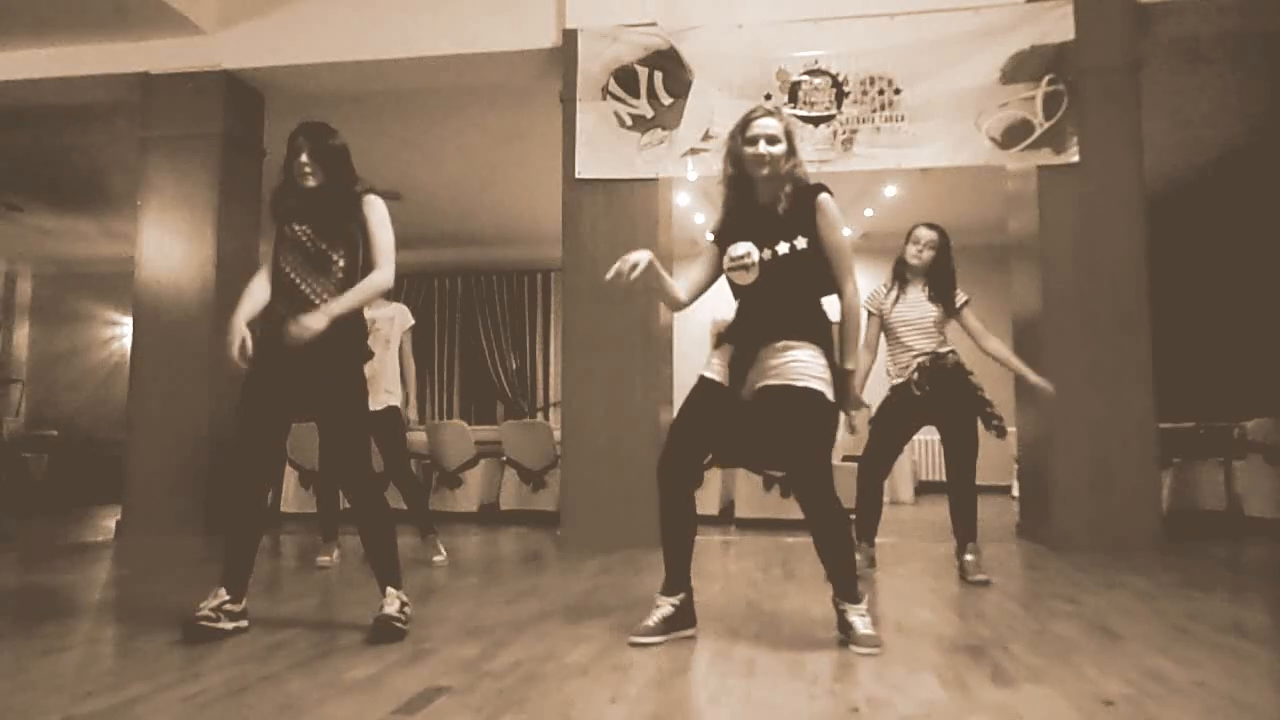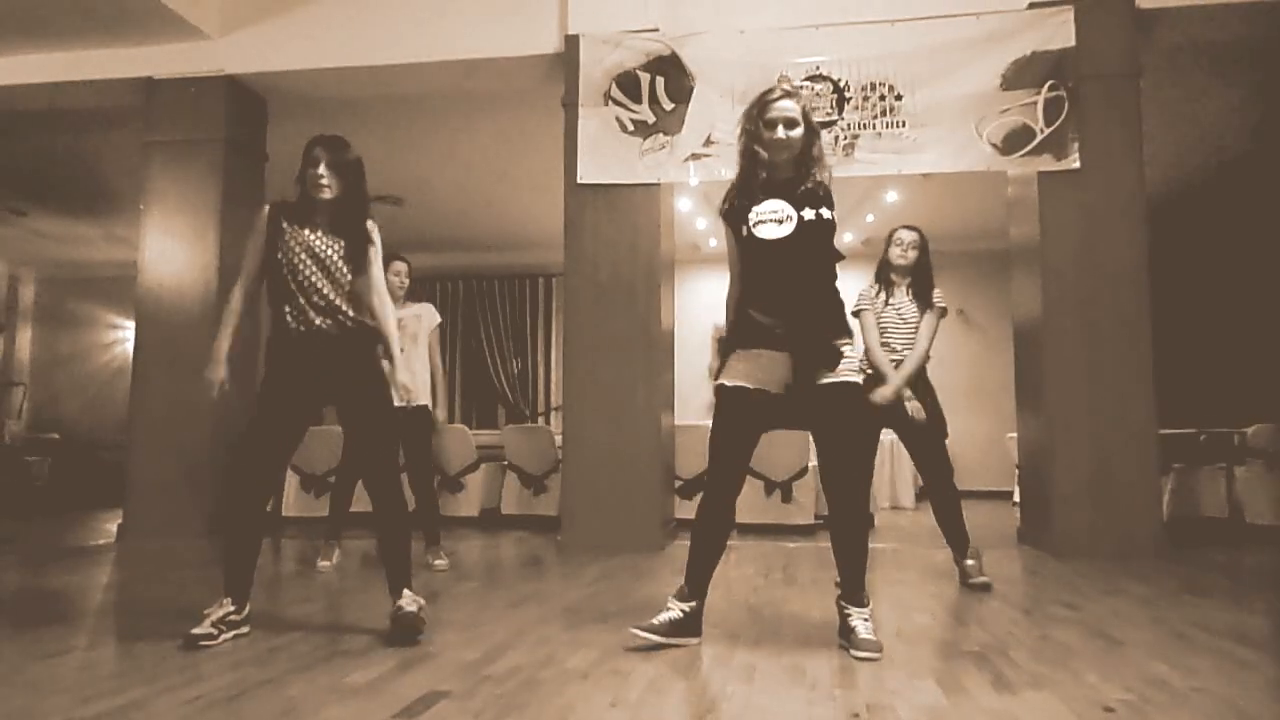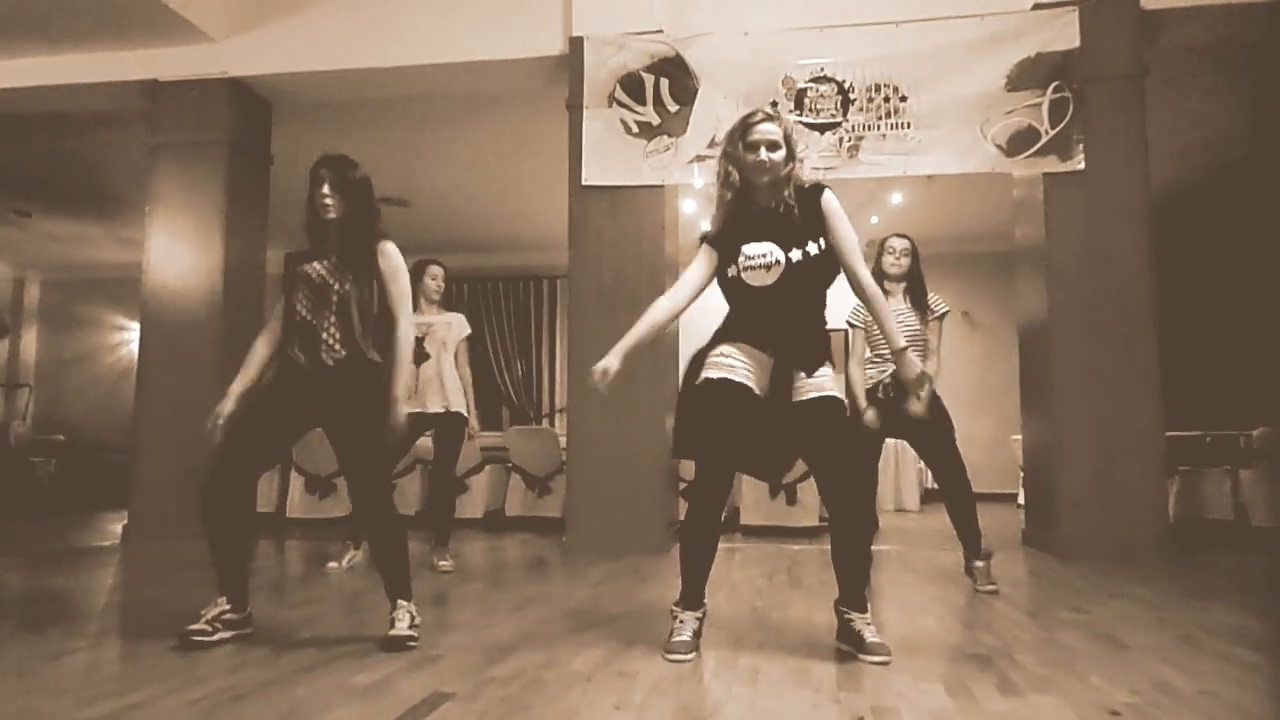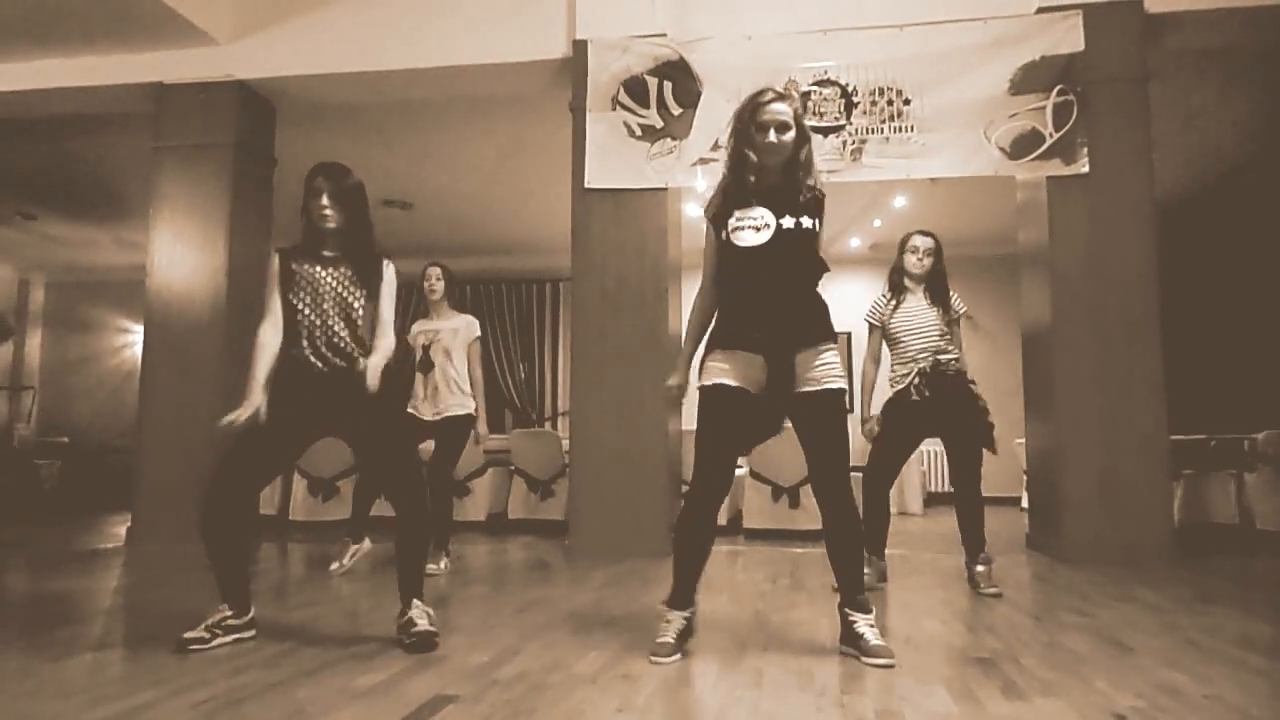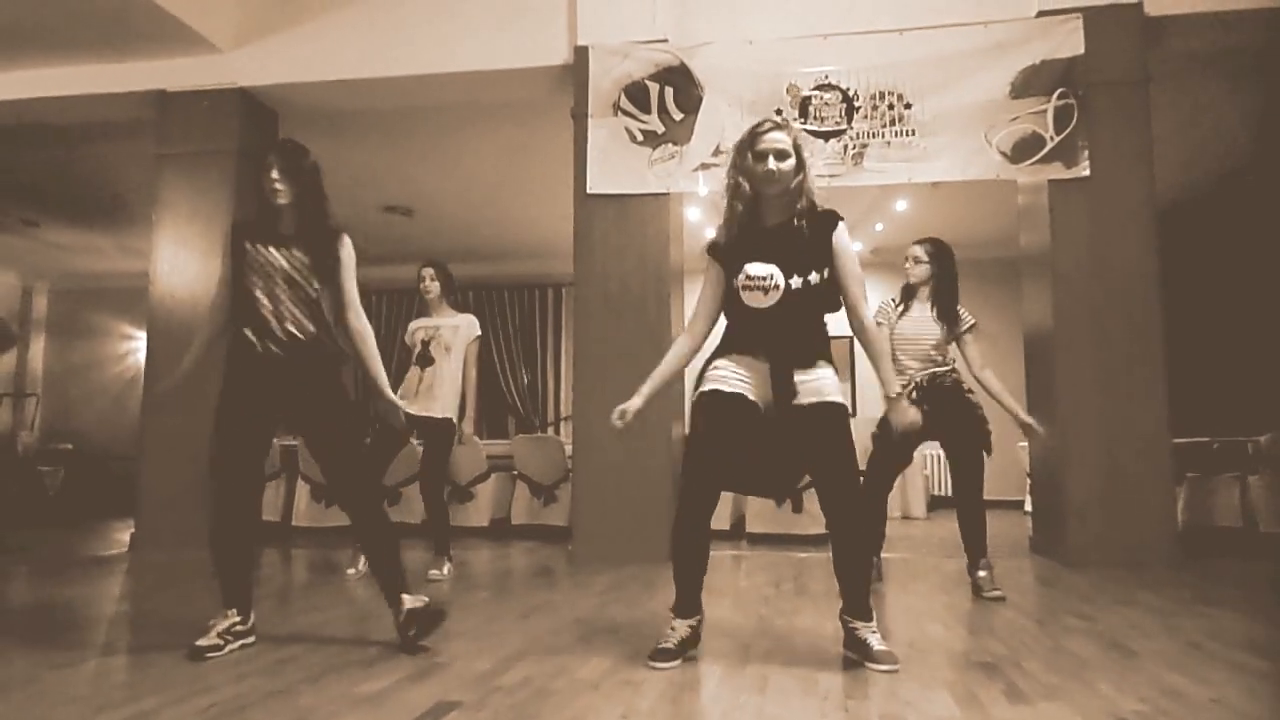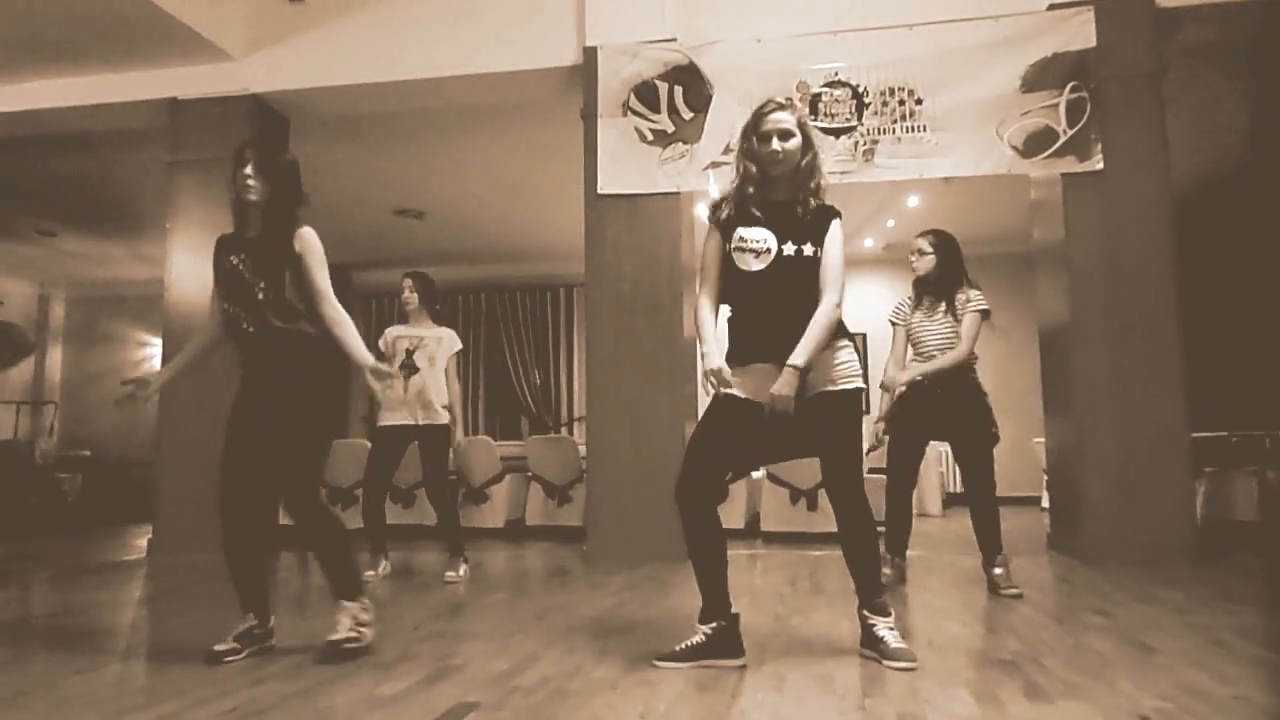
dt=0.5s
person 1, frame 1
left shoulder: (814, 201)
right shoulder: (731, 224)
left elbow: (847, 288)
right elbow: (680, 298)
left wrist: (845, 368)
right wrist: (650, 264)
left hip: (793, 352)
right hip: (735, 355)
left knee: (811, 481)
right knee: (674, 469)
left ankle: (850, 604)
right ankle: (676, 601)
person 1, frame 2
left shoulder: (820, 191)
right shoulder: (740, 199)
right elbow: (738, 286)
right wrist: (728, 359)
left hip: (826, 349)
right hip: (757, 350)
left knee: (847, 481)
right knee: (722, 480)
left ankle: (853, 609)
right ankle: (687, 605)
person 1, frame 3
left shoulder: (817, 202)
right shoulder: (726, 231)
left elbow: (860, 277)
right elbow: (677, 296)
left wrist: (901, 347)
right wrist: (618, 351)
left hip: (808, 364)
right hip: (740, 358)
left knee: (853, 492)
right knee: (710, 488)
left ankle: (853, 615)
right ankle: (689, 612)
person 1, frame 4
left shoulder: (811, 199)
right shoulder: (726, 201)
right elbow: (710, 288)
right wrist: (683, 363)
left hip: (809, 349)
right hip: (736, 351)
left knee: (834, 488)
right knee: (708, 485)
left ankle: (856, 616)
right ankle: (679, 611)
person 1, frame 5
left shoulder: (826, 229)
right shoulder: (730, 242)
left elbow: (859, 314)
right elbow: (697, 328)
left wrist: (893, 393)
right wrist: (643, 394)
left hip: (809, 372)
right hip: (739, 368)
left knee: (845, 503)
right knee: (696, 495)
left ankle: (859, 625)
right ankle: (685, 620)
person 1, frame 6
left shoulder: (824, 219)
right shoulder: (728, 212)
left elbow: (830, 302)
right elbow: (709, 294)
left wrist: (794, 370)
right wrist: (709, 352)
left hip: (824, 365)
right hip: (750, 368)
left knee: (846, 492)
right knee: (692, 490)
left ankle: (876, 620)
right ankle: (719, 628)
person 2, frame 1
left shoulder: (365, 205)
right shoulder: (287, 214)
left elbow: (383, 274)
right elbow: (267, 277)
left wrist: (327, 315)
right wrist: (238, 320)
left hip: (334, 355)
right hip: (274, 355)
left knee: (353, 473)
right knee: (249, 474)
left ankle: (392, 594)
right ankle: (231, 596)
person 2, frame 2
left shoulder: (364, 230)
right shoulder: (275, 218)
left elbow: (378, 295)
right elbow: (245, 285)
left wrist: (399, 360)
right wrist: (219, 354)
left hip: (358, 360)
right hip: (295, 359)
left knee: (384, 477)
right knee: (250, 478)
left ankle: (402, 595)
right ankle: (234, 603)
person 2, frame 3
left shoulder: (380, 251)
right shoulder: (297, 261)
left elbow: (401, 326)
right elbow: (274, 330)
left wrist: (397, 400)
right wrist: (233, 395)
left hip: (352, 386)
right hip: (293, 385)
left knee: (373, 496)
right knee: (223, 484)
left ankle: (402, 606)
right ankle: (232, 605)
person 2, frame 4
left shoulder: (377, 266)
right shoulder: (284, 261)
left elbow: (385, 332)
right elbow: (271, 327)
left wrist: (375, 362)
right wrist: (257, 391)
left hip: (358, 393)
right hip: (298, 392)
left knee: (410, 499)
right knee: (225, 495)
left ankle: (411, 607)
right ankle: (237, 611)
person 2, frame 5
left shoulder: (333, 241)
right shoulder: (243, 237)
left elbow: (352, 314)
right elbow: (225, 308)
left wrist: (383, 385)
right wrist: (183, 370)
left hip: (315, 375)
right hip: (250, 377)
left knee: (355, 488)
right knee: (232, 494)
left ankle: (401, 601)
right ankle: (237, 615)
person 2, frame 6
left shoulder: (299, 237)
right shoulder: (227, 247)
left elbow: (326, 304)
right elbow: (218, 323)
left wrist: (363, 359)
right wrist: (162, 375)
left hip: (304, 372)
right hip: (258, 380)
left knee: (297, 489)
right knee: (238, 498)
left ankle: (353, 606)
right ankle: (256, 619)
person 3, frame 1
left shoulder: (949, 294)
right shoulder: (882, 295)
left elbow: (985, 339)
right elbow: (868, 349)
left wrist: (1029, 374)
right wrist: (855, 397)
left hip: (949, 385)
right hip: (904, 392)
left knee: (961, 471)
right knee: (871, 466)
left ankle: (968, 551)
right ankle: (864, 548)
person 3, frame 2
left shoulder: (931, 297)
right shoulder: (869, 295)
left elbow: (921, 349)
right elbow: (873, 348)
left wrist: (895, 387)
right wrist: (902, 394)
left hip: (913, 387)
right hip: (871, 390)
left knee: (939, 474)
left ankle: (966, 558)
person 3, frame 3
left shoulder: (928, 303)
right shoulder: (864, 307)
left elbow: (933, 360)
right elbow: (855, 363)
right wrist: (863, 405)
right hip: (875, 400)
left knee: (953, 477)
left ankle: (976, 559)
person 3, frame 4
left shoulder: (947, 300)
right shoulder: (883, 305)
left elbow: (959, 354)
right elbow: (872, 362)
left wrist: (975, 403)
right wrist: (866, 414)
left hip: (951, 392)
right hip: (906, 400)
left knee: (967, 479)
right knee: (875, 478)
left ankle: (978, 563)
right ankle: (875, 564)
person 3, frame 5
left shoulder: (955, 313)
right shoulder: (890, 308)
left elbow: (980, 369)
left wrist: (1017, 412)
left hip: (950, 401)
right hip: (909, 404)
left knee: (968, 485)
right knee: (874, 482)
left ankle: (980, 568)
right ankle: (869, 564)
person 3, frame 6
left shoulder: (969, 297)
right shoulder: (906, 306)
left elbow: (964, 350)
right elbow: (895, 361)
left wrist: (913, 373)
right wrist: (882, 413)
left hip: (959, 395)
right hip: (916, 398)
left knee: (979, 482)
right knee: (899, 480)
left ankle: (995, 566)
right ankle: (894, 562)
person 4, frame 1
left shoulder: (398, 312)
left elbow: (407, 359)
left wrist: (412, 404)
left hip: (385, 402)
left knee: (400, 471)
right knee: (330, 472)
left ankle: (430, 535)
right ankle: (329, 541)
person 4, frame 2
left shoulder: (425, 312)
left elbow: (436, 360)
left wrist: (440, 404)
left hip: (415, 404)
left knee: (421, 474)
right knee: (349, 470)
left ankle: (433, 545)
right ankle: (332, 541)
person 4, frame 3
left shoulder: (456, 321)
left elbow: (464, 368)
left wrist: (472, 412)
left hip: (450, 409)
right hip: (409, 408)
left knee: (443, 477)
left ankle: (441, 547)
right ankle: (353, 543)
person 4, frame 4
left shoulder: (467, 324)
right shoulder: (417, 328)
left elbow: (476, 373)
right elbow: (419, 371)
left wrist: (481, 418)
left hip: (456, 413)
right hip: (419, 411)
left knee: (439, 478)
left ankle: (440, 550)
right ankle: (356, 538)
person 4, frame 5
left shoulder: (467, 323)
right shoulder: (415, 327)
left elbow: (470, 372)
left wrist: (469, 417)
right wrist: (395, 403)
left hip: (441, 413)
right hip: (406, 407)
left knee: (431, 484)
right knee: (369, 470)
left ankle: (442, 555)
right ankle: (365, 547)
person 4, frame 6
left shoulder: (446, 336)
right shoulder: (391, 334)
left elbow: (452, 383)
left wrist: (458, 425)
right wrist: (376, 386)
left hip: (434, 420)
right hip: (392, 419)
left knee: (438, 489)
right knee: (373, 488)
left ankle: (457, 556)
right ankle: (379, 556)
